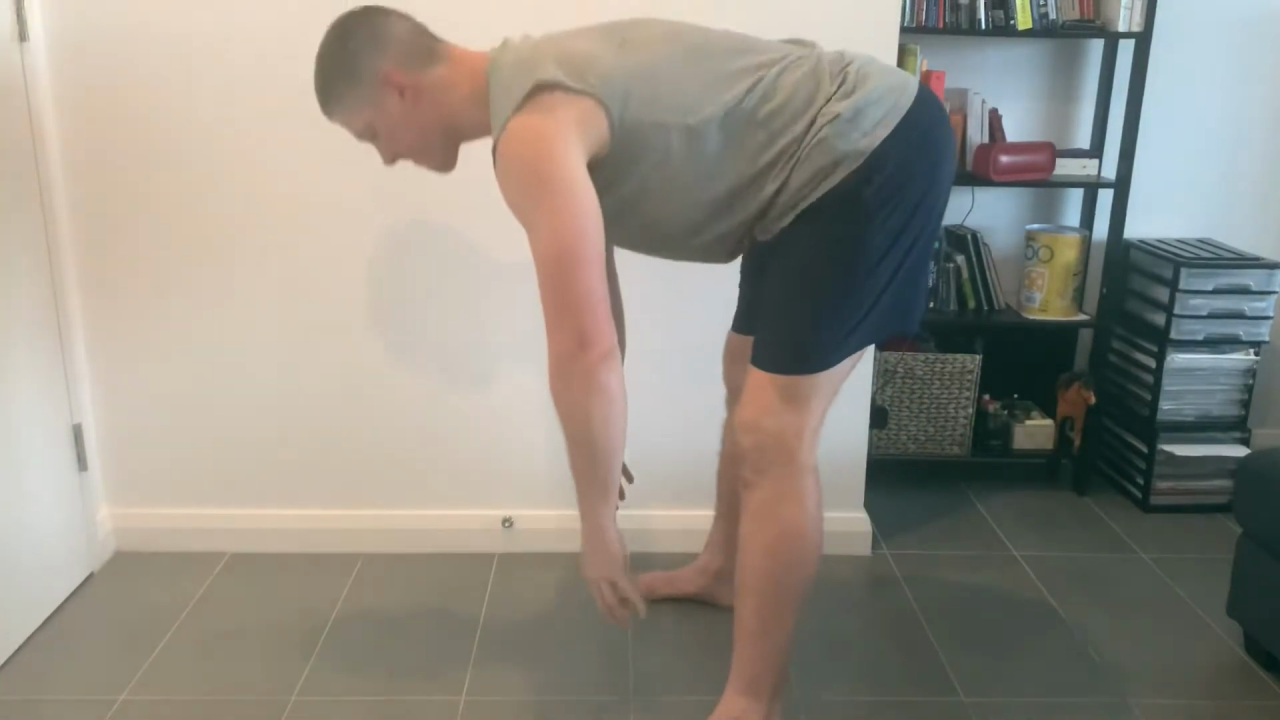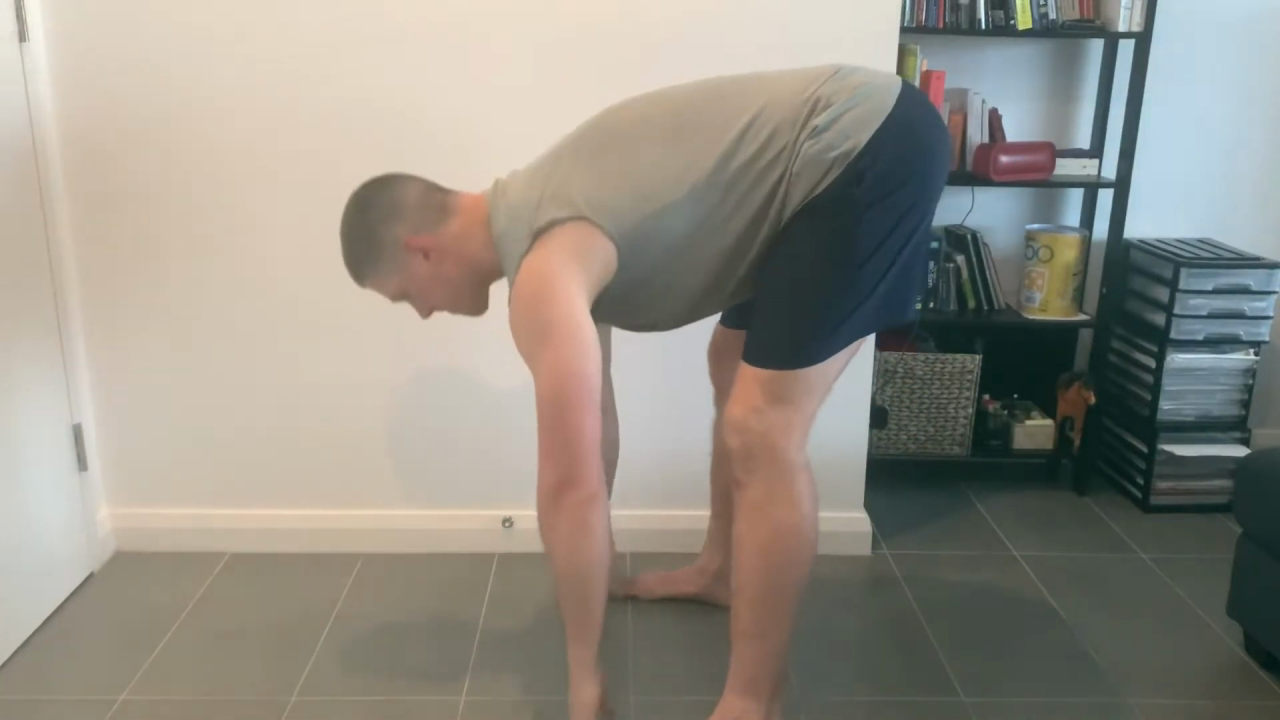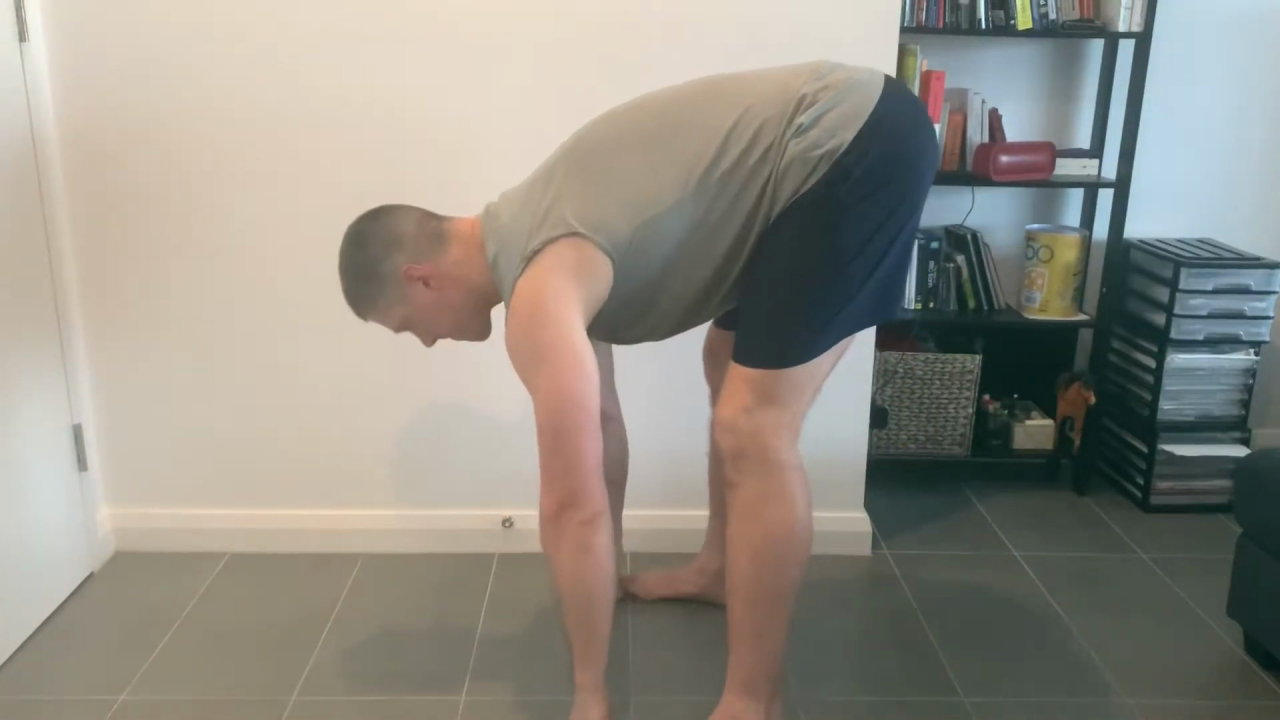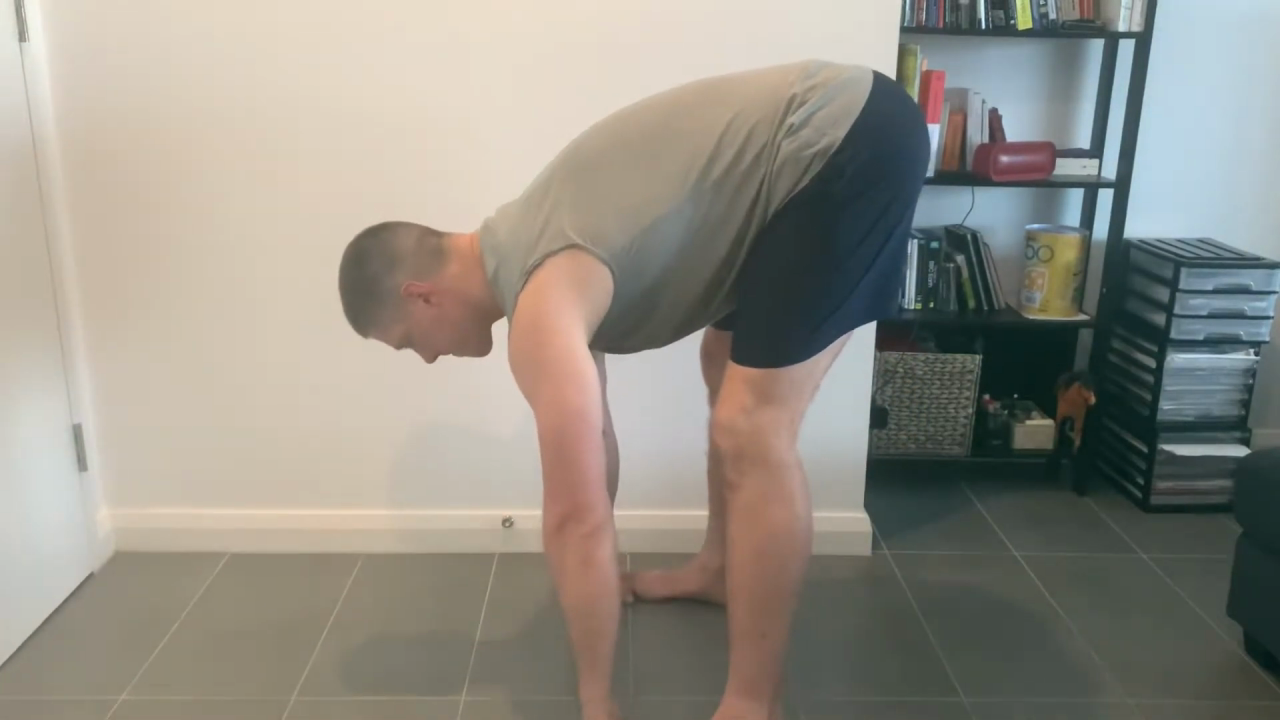
dt=0.4s
person 1, frame 1
left shoulder: (532, 135)
right shoulder: (528, 89)
left elbow: (585, 352)
right elbow: (597, 299)
left wrist: (597, 521)
right wrist: (599, 443)
left hip: (876, 153)
right hip: (852, 142)
left knee: (772, 434)
right knee: (747, 375)
right ankle: (724, 568)
person 1, frame 2
left shoulder: (543, 271)
right shoulder: (533, 221)
left elbow: (569, 490)
right elbow: (593, 408)
right wrist: (594, 561)
left hip: (871, 150)
right hip: (856, 128)
left knee: (761, 430)
right knee: (733, 369)
right ankle: (721, 568)
person 1, frame 3
left shoulder: (539, 293)
right shoulder: (529, 239)
left elbow: (573, 511)
right elbow: (600, 418)
right wrist: (607, 568)
left hip: (857, 146)
right hip: (847, 122)
left knee: (752, 431)
right knee: (729, 370)
right ankle: (720, 569)
person 1, frame 4
left shoulder: (540, 307)
right shoulder: (521, 252)
left elbow: (577, 523)
right elbow: (591, 433)
right wrist: (600, 577)
left hip: (848, 144)
right hip: (835, 122)
left knee: (751, 431)
right knee: (727, 369)
right ankle: (719, 568)
